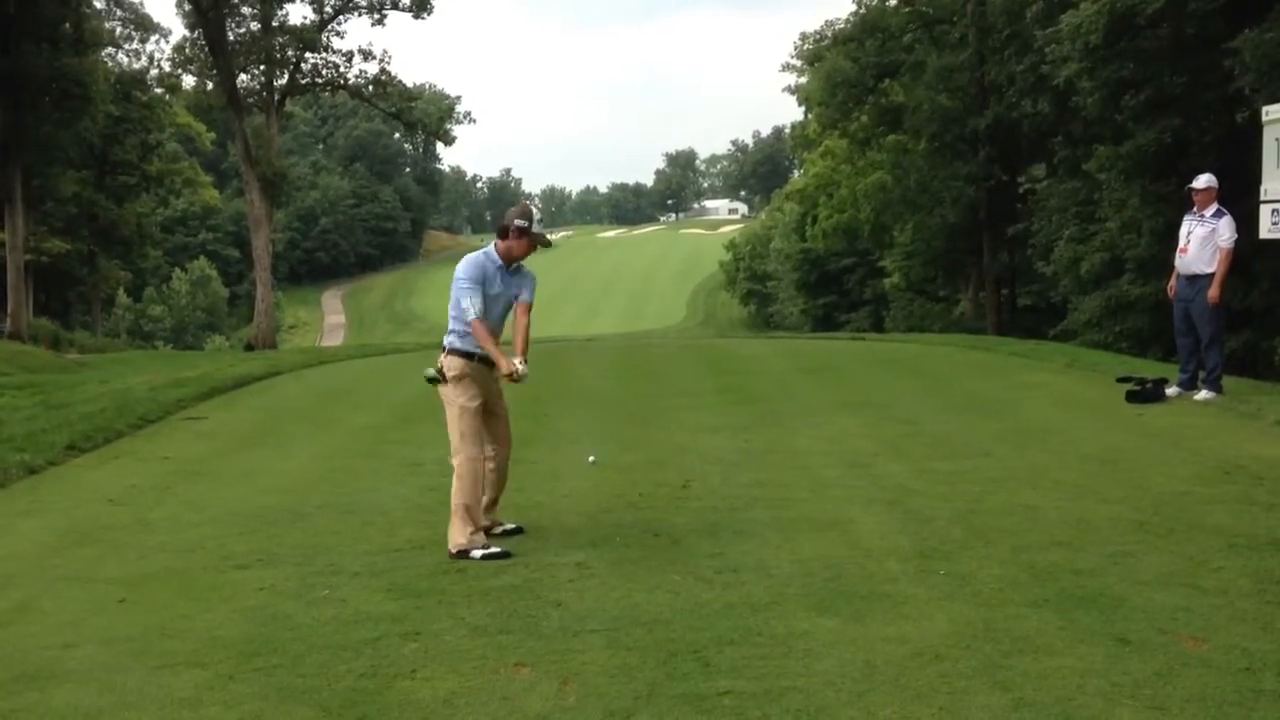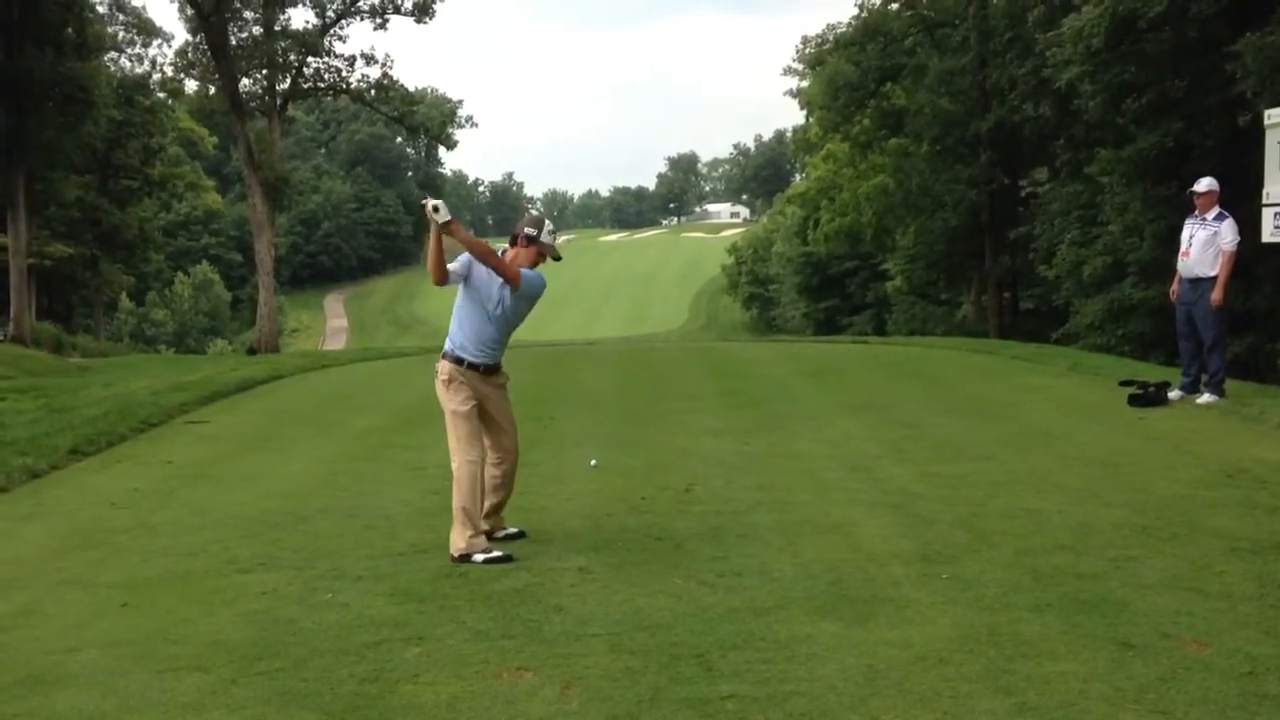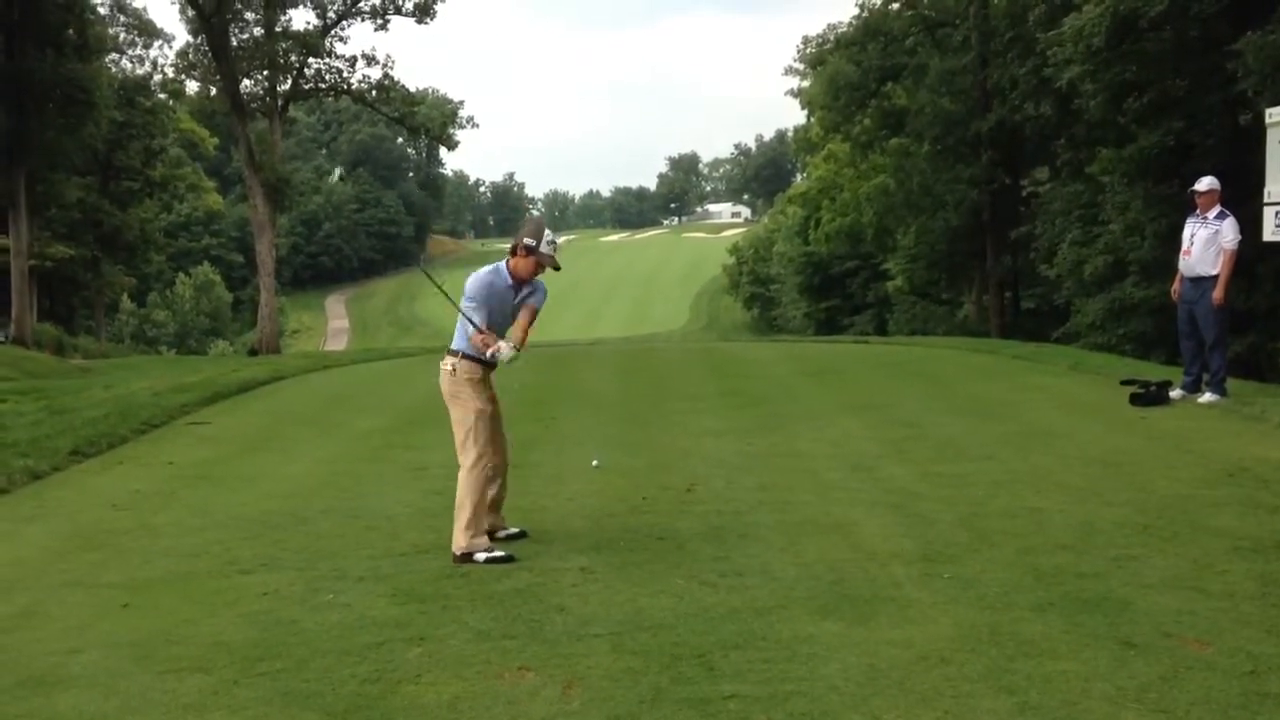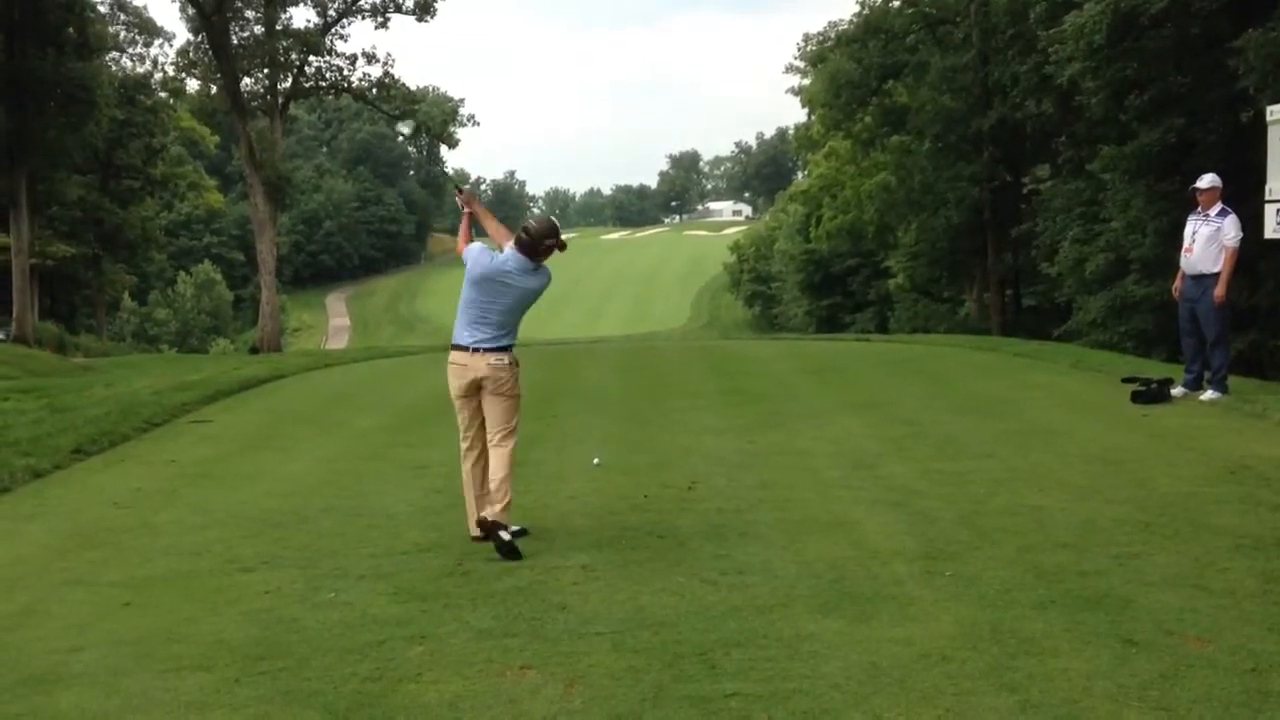
dt=0.4s
person 1, frame 1
left shoulder: (524, 277)
right shoulder: (473, 264)
left elbow: (523, 316)
right elbow: (478, 324)
left wrist: (520, 359)
right wrist: (500, 359)
left hip: (487, 369)
right hip: (459, 367)
left knee: (499, 446)
right knee: (469, 453)
left ankle: (485, 519)
right ankle: (464, 539)
person 1, frame 2
left shoulder: (535, 283)
right shoulder: (472, 262)
left elbow: (493, 262)
right elbow: (438, 277)
left wrist: (452, 226)
right wrist: (436, 229)
left hip: (492, 376)
right hip: (456, 373)
left knee: (505, 452)
right knee: (468, 458)
left ankle: (489, 522)
right ankle: (466, 543)
person 1, frame 3
left shoulder: (537, 289)
right shoulder: (482, 282)
left elbow: (523, 326)
right elbow: (476, 337)
left wrist: (509, 345)
right wrist: (495, 346)
left hip: (478, 371)
right hip: (462, 371)
left knee: (495, 452)
right knee: (475, 456)
left ankle: (489, 523)
right ankle: (469, 542)
person 1, frame 4
left shoulder: (483, 261)
right shoulder: (541, 279)
left elbow: (464, 238)
right elbow: (505, 239)
left wrist: (471, 208)
right wrist: (479, 207)
left hip: (460, 360)
right hip: (500, 365)
left knee: (473, 446)
right knee: (502, 444)
left ankle: (481, 520)
right ankle: (494, 516)
person 2, frame 1
left shoulder: (1222, 219)
right shoulder: (1188, 217)
left elbow: (1225, 254)
left wrist: (1216, 286)
right wrist: (1174, 278)
left hip: (1204, 283)
right hip: (1184, 282)
left knee: (1209, 336)
right knee: (1184, 334)
left ankle: (1212, 385)
right ankle: (1186, 381)
person 2, frame 2
left shoulder: (1224, 222)
right shoulder: (1190, 220)
left elbow: (1228, 257)
left wrist: (1219, 289)
right wrist: (1176, 281)
left hip: (1207, 286)
right hip: (1186, 285)
left knee: (1212, 339)
right knee: (1186, 337)
left ankle: (1214, 388)
right ankle: (1189, 384)
person 2, frame 3
left shoulder: (1225, 221)
right shoulder: (1191, 219)
left elbow: (1229, 255)
left wrist: (1220, 288)
right wrist: (1178, 280)
left hip: (1208, 284)
right hip: (1188, 284)
left knee: (1213, 338)
right knee: (1188, 336)
left ankle: (1216, 387)
right ankle: (1190, 383)
person 2, frame 4
left shoulder: (1227, 218)
right shoulder: (1192, 217)
left elbow: (1231, 253)
left wrist: (1222, 285)
right wrist: (1179, 278)
left hip: (1210, 282)
right hip: (1189, 282)
left knee: (1215, 336)
right knee: (1189, 334)
left ankle: (1218, 385)
right ankle: (1192, 381)
